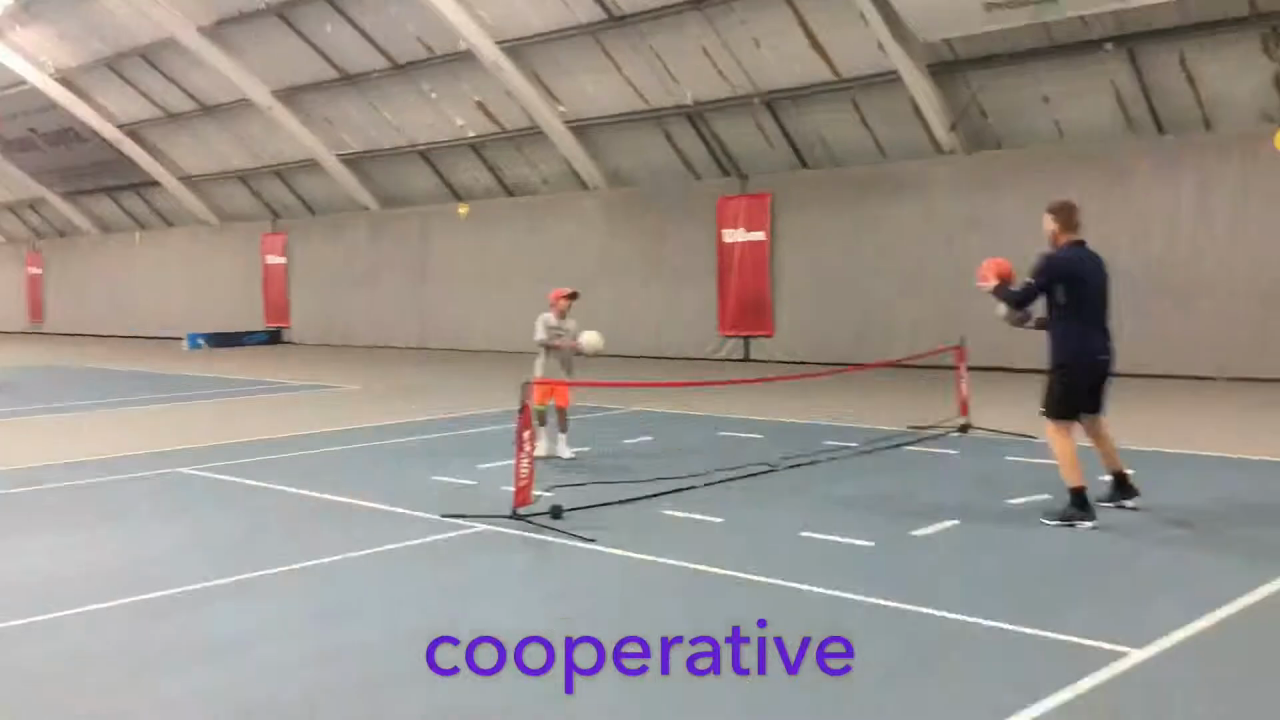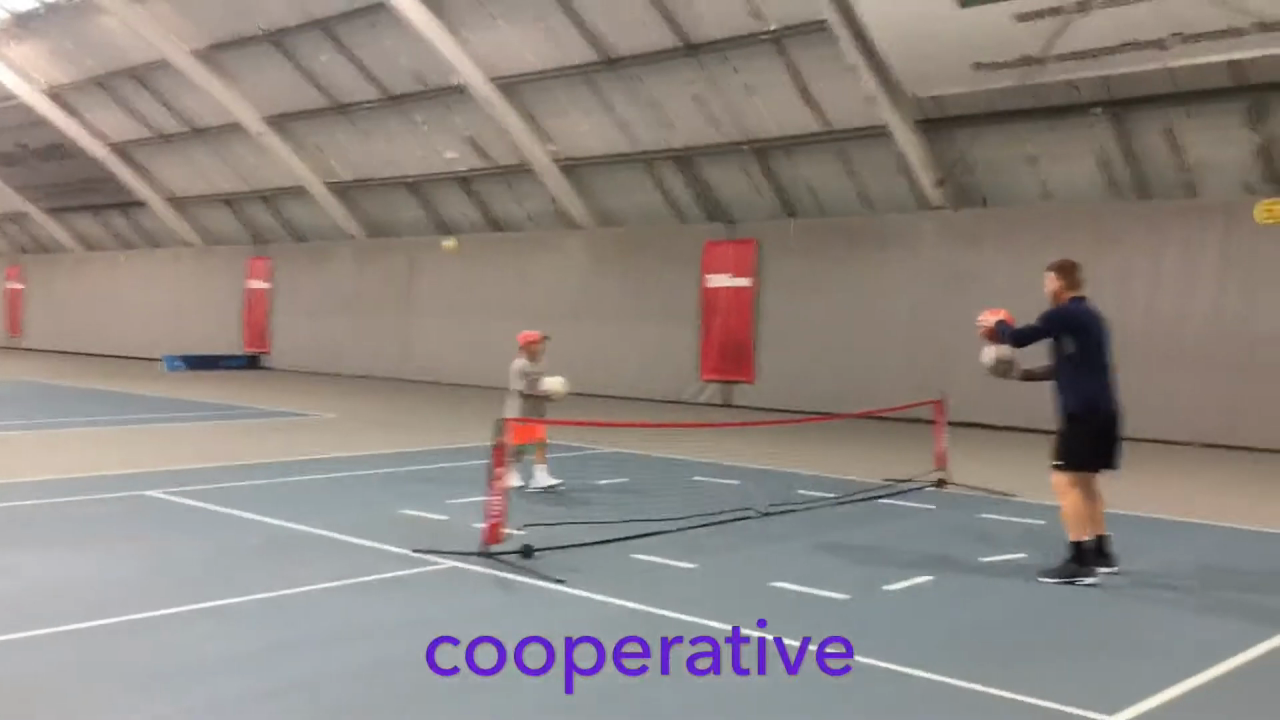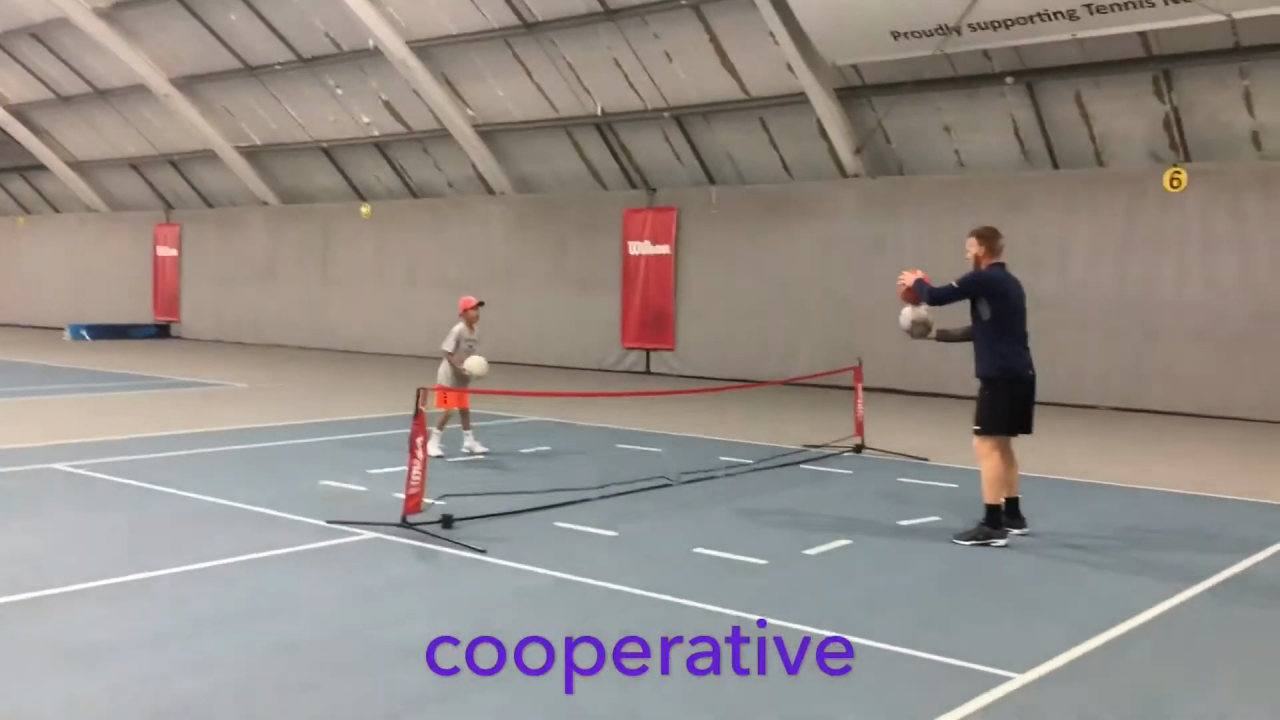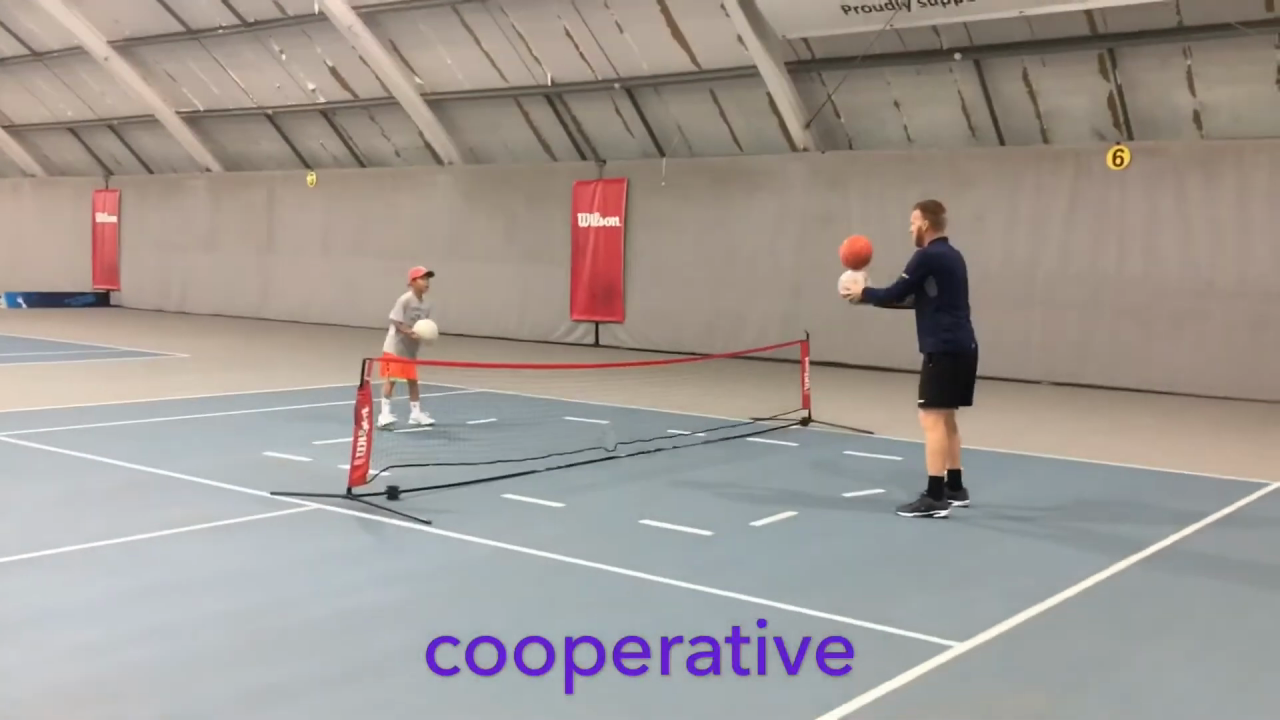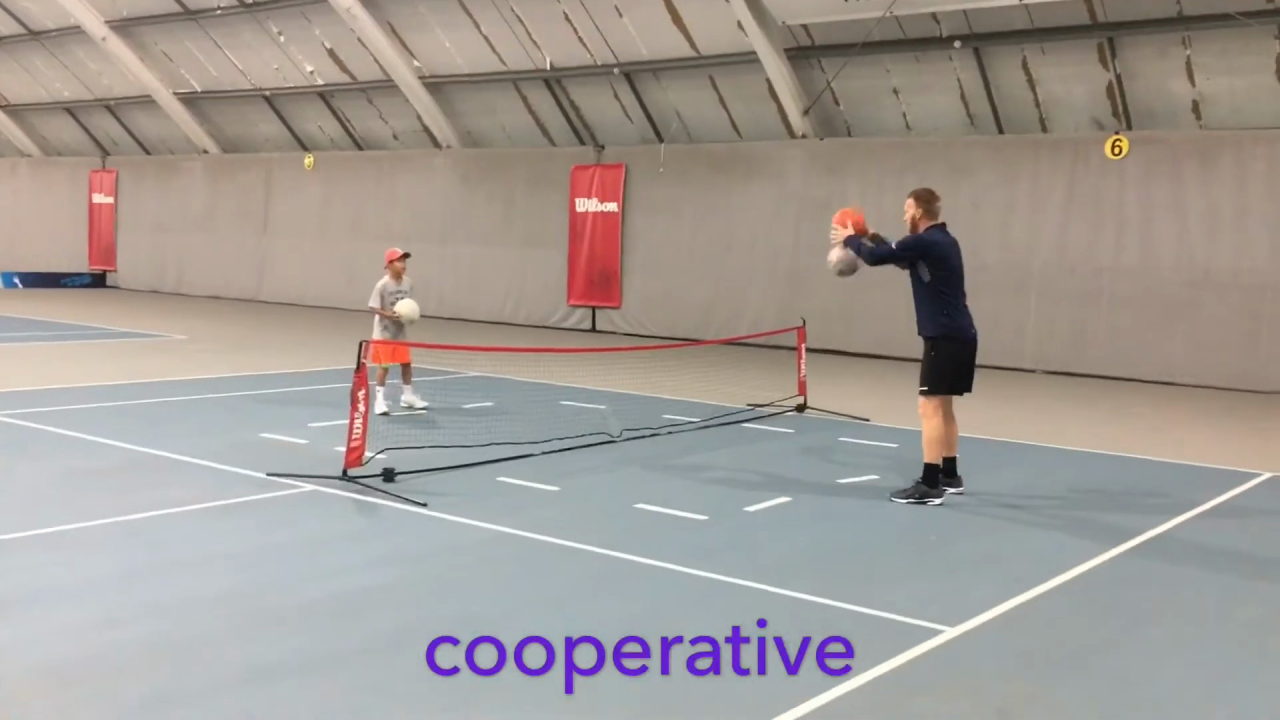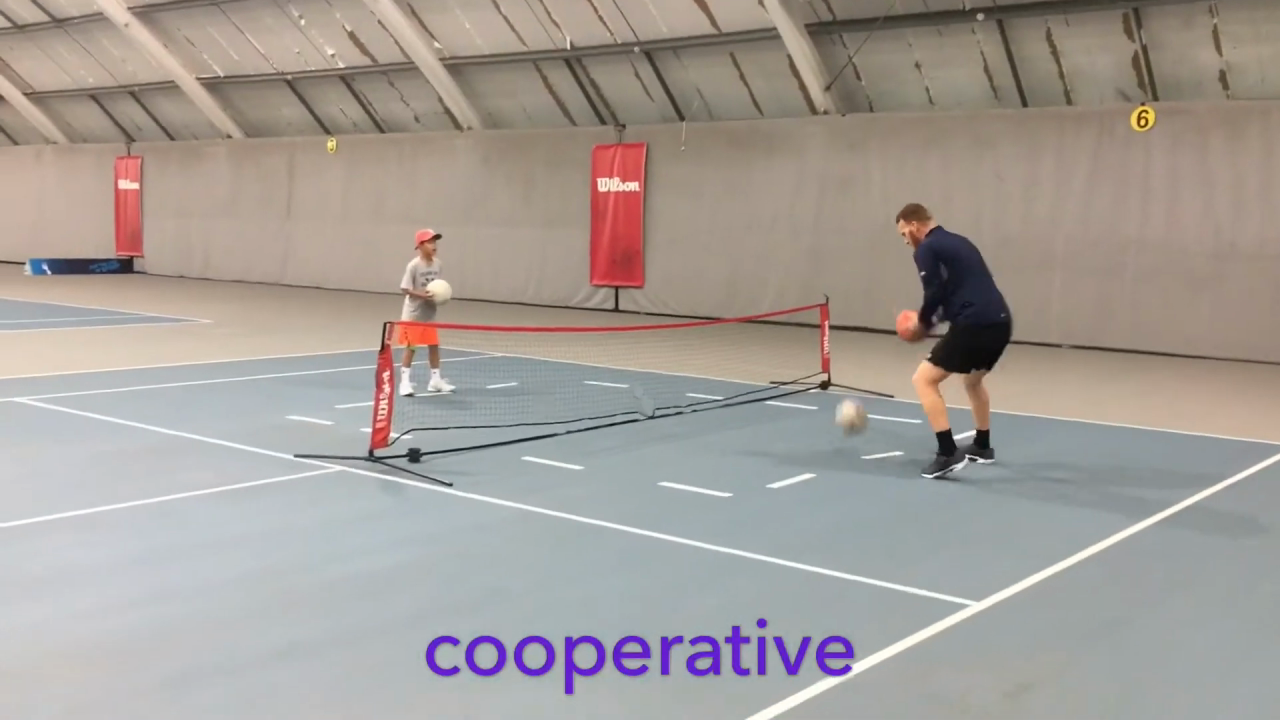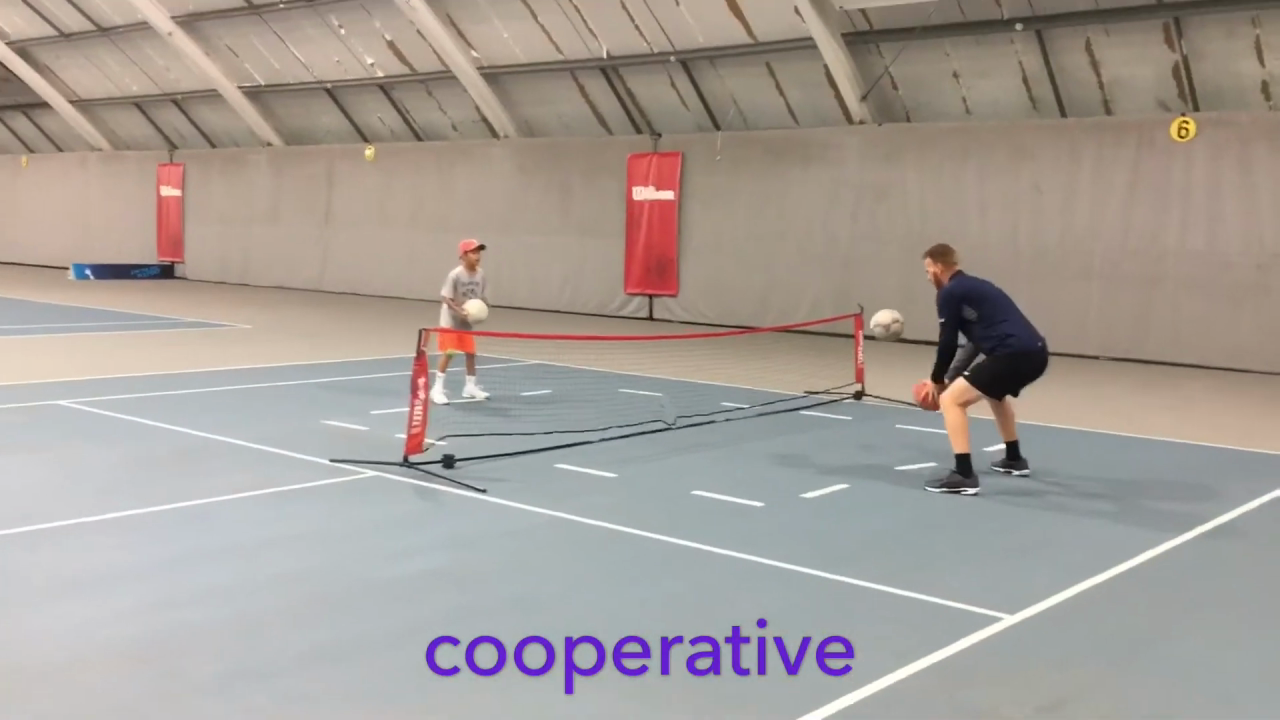
dt=0.4s
person 1, frame 1
left shoulder: (1055, 262)
right shoulder: (1094, 261)
left elbow: (1019, 300)
left wrist: (996, 289)
right wrist: (1040, 322)
left hip: (1072, 360)
right hip: (1098, 355)
left knee: (1057, 428)
right knee: (1092, 422)
left ankle: (1080, 508)
right ankle: (1123, 488)
person 1, frame 2
left shoulder: (1065, 314)
right shoulder: (1089, 317)
left elbow: (1019, 338)
left wrist: (995, 325)
right wrist: (1022, 374)
left hip: (1084, 412)
right hip: (1101, 410)
left knee: (1065, 481)
right knee: (1085, 481)
left ankle: (1080, 563)
right ankle: (1101, 553)
person 1, frame 3
left shoulder: (984, 279)
right shoulder: (1008, 282)
left elbow: (936, 296)
left wrist: (915, 282)
right wrist: (937, 334)
left hip: (1001, 376)
right hip: (1018, 374)
left knee: (986, 446)
right knee: (1001, 445)
left ankle: (993, 526)
right ankle: (1013, 516)
person 1, frame 4
left shoulder: (929, 256)
right shoulder: (950, 256)
left elbow: (896, 293)
right elbow: (918, 298)
left wrist: (864, 293)
right wrist: (871, 295)
left hip: (944, 349)
right hip: (961, 347)
left knee: (932, 420)
right knee: (946, 419)
left ankle: (935, 497)
right ankle: (955, 488)
person 1, frame 5
left shoulder: (923, 242)
right shoulder: (943, 241)
left elbow: (875, 257)
right elbow: (895, 256)
left wrist: (848, 240)
right wrist: (870, 238)
left hip: (944, 336)
right hip: (960, 334)
left knee: (930, 407)
right knee: (942, 406)
left ankle: (930, 484)
right ankle: (949, 475)
person 1, frame 6
left shoulder: (926, 248)
right shoulder: (958, 242)
left elbow: (933, 295)
left wrist: (922, 322)
right wrist: (935, 318)
left hip: (975, 324)
right hip: (999, 322)
left knee: (924, 380)
right knee: (973, 378)
left ankle: (948, 452)
right ankle: (981, 446)
person 1, frame 7
left shoulder: (949, 294)
right shoulder: (976, 287)
left elbow: (948, 344)
right elbow: (974, 343)
left wrist: (937, 382)
right wrist: (954, 377)
left hip: (1015, 355)
right hip: (1036, 352)
left knee: (952, 401)
right knee: (995, 392)
left ankle: (964, 475)
right ankle: (1014, 459)
